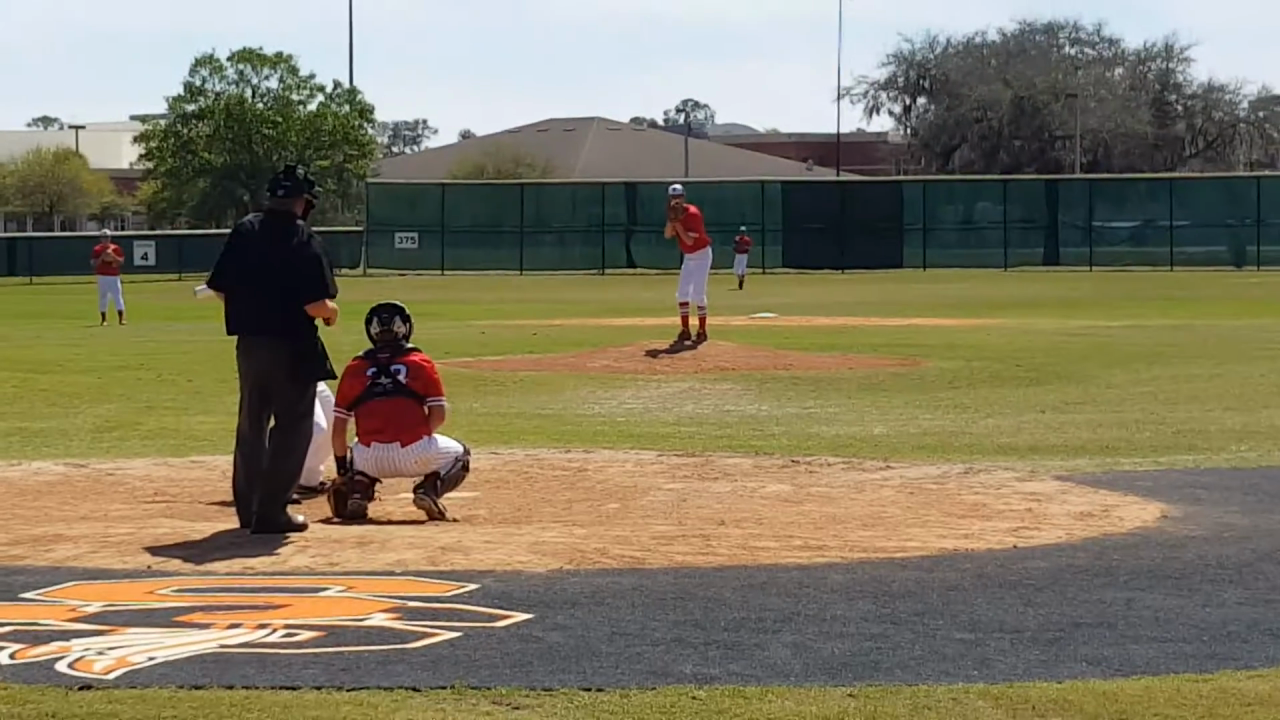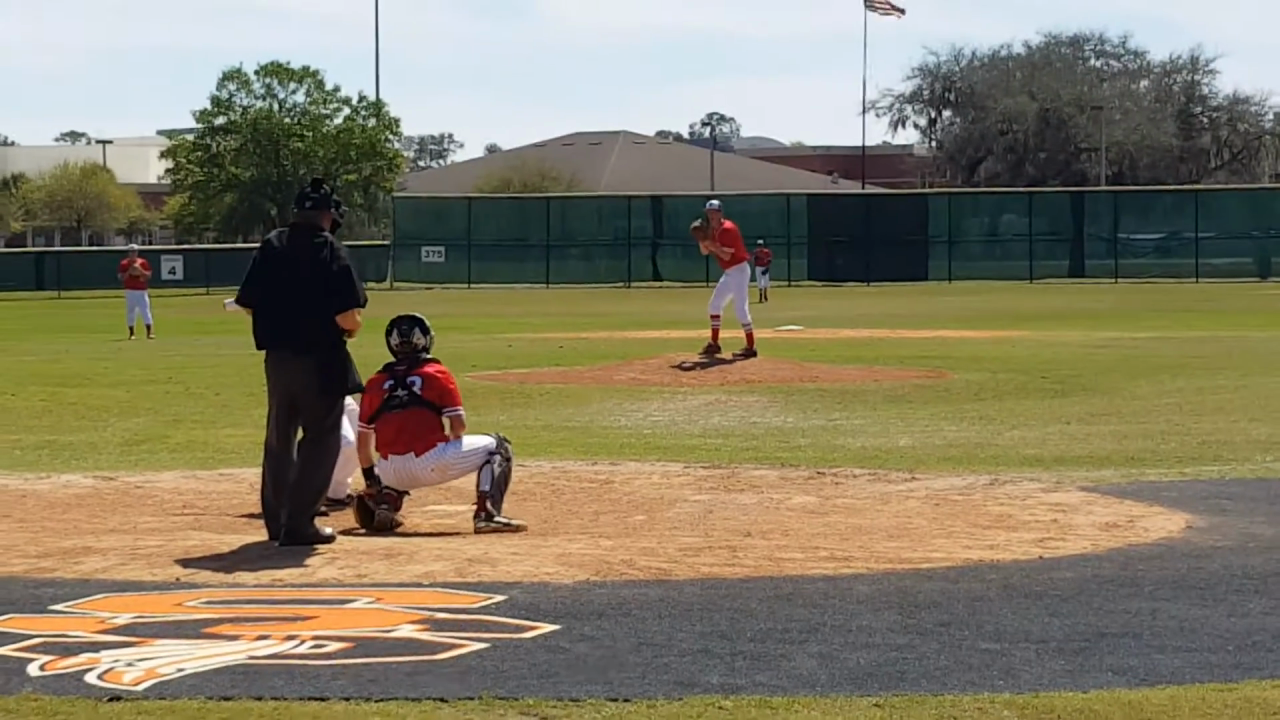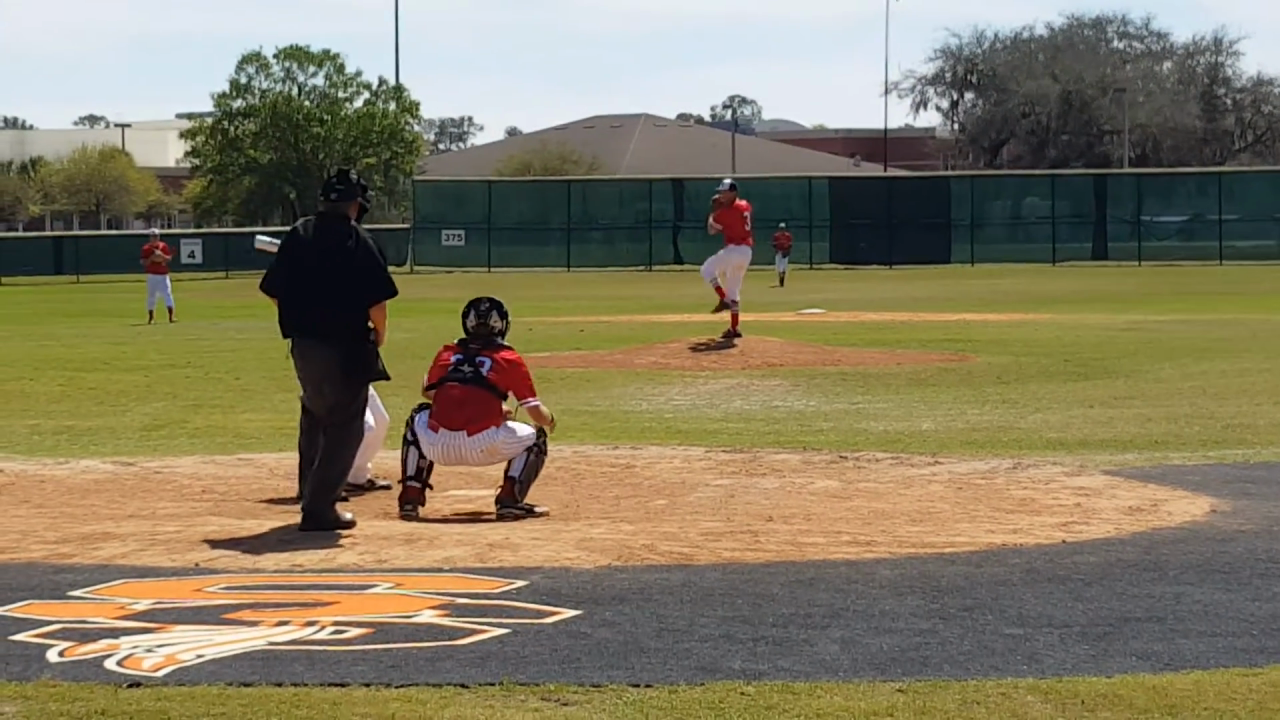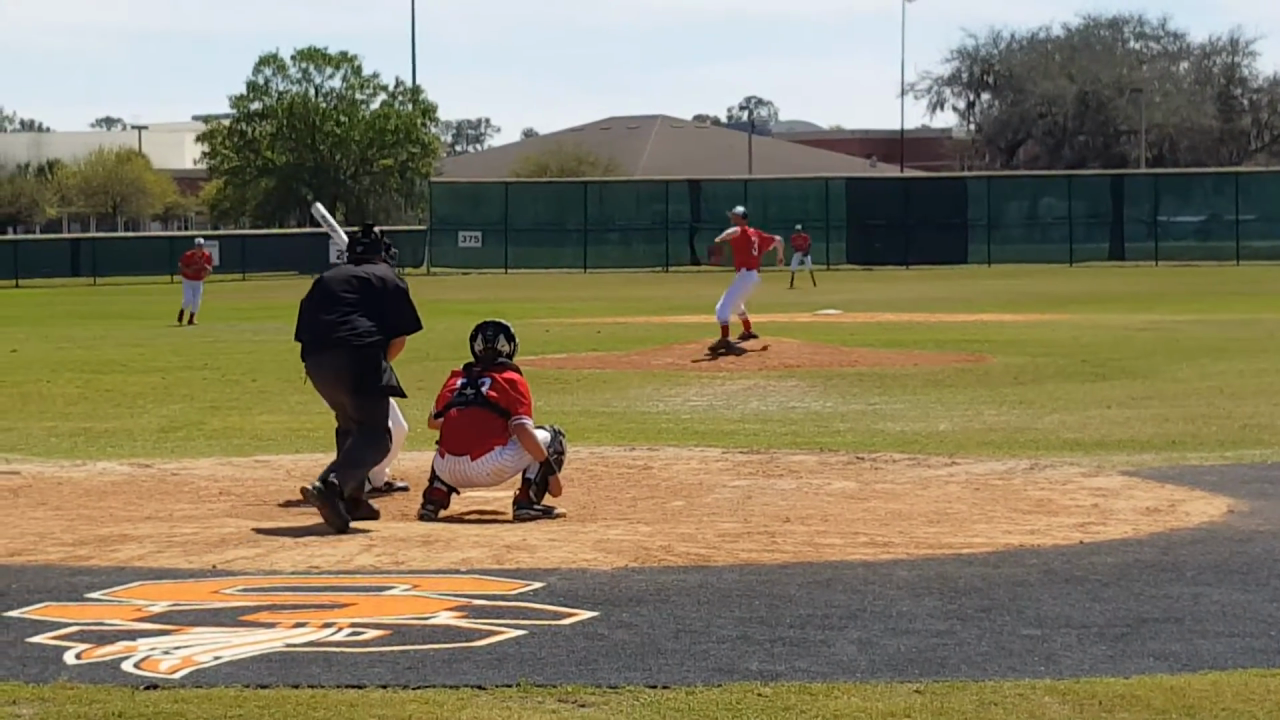
dt=0.7s
person 1, frame 1
left shoulder: (243, 230)
right shoulder: (303, 238)
left elbow: (220, 290)
right elbow: (314, 304)
right wrist: (331, 310)
left hip: (250, 344)
right hip: (292, 348)
left knee: (251, 427)
right knee: (292, 428)
left ankle: (249, 508)
right ankle: (271, 512)
person 1, frame 2
left shoulder: (271, 246)
right shoulder: (329, 250)
left elbow: (249, 305)
right elbow: (345, 314)
right wrist: (356, 327)
left hip: (277, 357)
right hip: (320, 359)
left knee: (279, 439)
right knee: (321, 440)
left ankle: (277, 520)
right ankle: (298, 524)
person 1, frame 3
left shoulder: (298, 234)
right shoulder: (357, 240)
left elbow: (274, 293)
right elbow: (376, 303)
right wrist: (380, 331)
left hip: (303, 344)
right hip: (346, 346)
left knee: (315, 413)
right knee: (344, 426)
left ankle: (312, 492)
right ankle: (319, 509)
person 1, frame 4
left shoulder: (325, 279)
right shoulder: (388, 279)
left elbow: (305, 331)
right elbow: (399, 338)
right wrist: (380, 361)
left hip: (316, 361)
right hip: (359, 358)
left knee: (352, 425)
right knee: (375, 436)
left ankle: (351, 498)
right ankle: (332, 485)
person 2, frame 1
left shoulder: (355, 369)
right shoulder: (421, 363)
left elbow: (339, 429)
right elbow: (438, 415)
left wrist: (342, 471)
left hip: (371, 460)
right hip: (414, 455)
right knee: (460, 455)
left ankle: (357, 493)
right ankle: (430, 488)
person 2, frame 2
left shoulder: (376, 382)
right shoulder: (438, 374)
left elbow: (364, 439)
right elbow: (458, 423)
left wrist: (370, 482)
right wrist: (448, 445)
left hip: (394, 472)
right hip: (433, 461)
right knee: (498, 447)
left ankle: (385, 504)
right ankle: (487, 513)
person 2, frame 3
left shoulder: (447, 353)
right shoulder: (510, 359)
left elbow: (428, 392)
right elbow: (538, 415)
right wrist: (550, 421)
left hip: (438, 445)
right hip: (482, 444)
left knee: (418, 418)
right knee: (536, 438)
left ankle: (410, 497)
right ankle: (510, 500)
person 2, frame 4
left shoulder: (455, 378)
right shoulder: (512, 379)
left elbow: (433, 422)
right elbow: (524, 432)
right wrist: (551, 470)
left hip: (448, 471)
right hip: (490, 468)
right knee: (552, 437)
left ankle: (434, 500)
right ankle: (527, 503)
